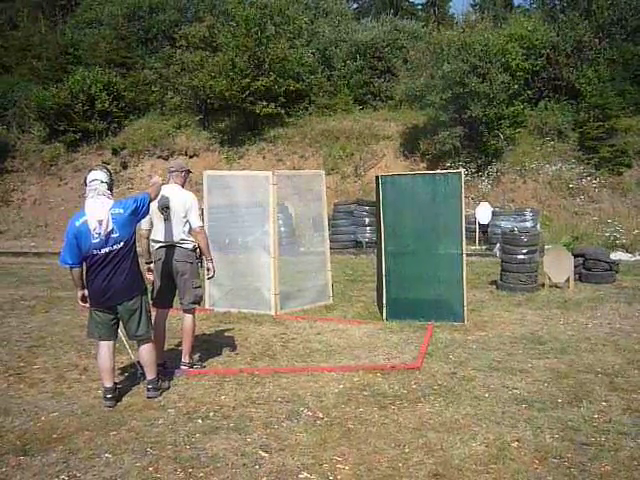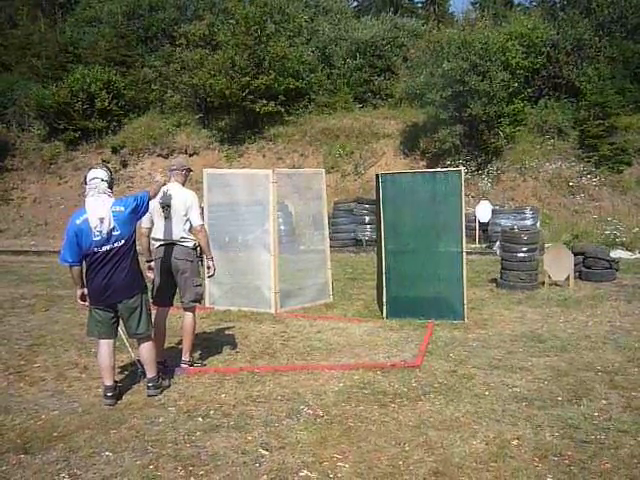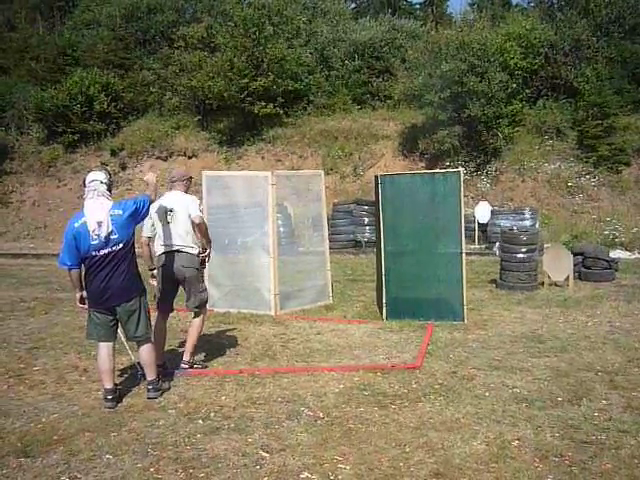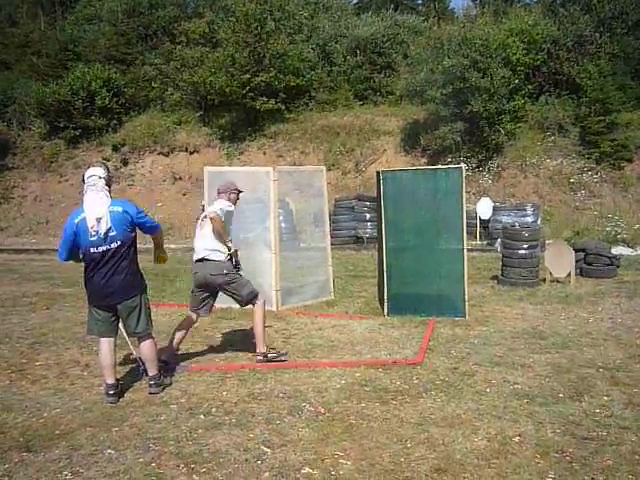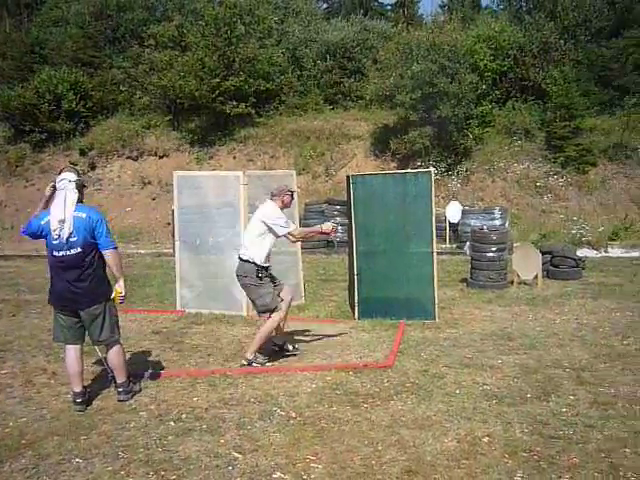
dt=0.4s
person 1, frame 1
left shoulder: (77, 222)
right shoulder: (126, 209)
left elbow: (74, 264)
right elbow: (150, 195)
left wrist: (80, 289)
right wrist: (157, 183)
left hip: (99, 293)
right hip: (130, 290)
left knee: (105, 342)
right knee: (143, 337)
left ankle: (109, 392)
right ankle: (153, 383)
person 1, frame 2
left shoulder: (77, 220)
right shoulder: (126, 207)
left elbow: (74, 262)
right elbow: (150, 194)
left wrist: (80, 287)
right wrist: (159, 183)
left hip: (99, 292)
right hip: (131, 288)
left knee: (105, 340)
right knee: (143, 335)
left ankle: (109, 390)
right ankle: (153, 382)
person 1, frame 3
left shoulder: (75, 223)
right shoulder: (124, 211)
left elbow: (72, 265)
right elbow: (149, 199)
left wrist: (79, 291)
right wrist: (152, 183)
left hip: (98, 295)
right hip: (129, 291)
left knee: (104, 343)
right knee: (143, 338)
left ankle: (109, 393)
right ankle: (153, 384)
person 1, frame 4
left shoulder: (75, 219)
right shoulder: (125, 209)
left elbow: (66, 255)
right elbow: (154, 229)
right wrist: (159, 249)
left hip: (98, 291)
right hip: (129, 287)
left knee: (105, 338)
right knee: (144, 334)
left ankle: (111, 388)
right ankle: (155, 379)
person 1, frame 5
left shoulder: (45, 219)
right shoulder: (91, 215)
left elbow: (27, 229)
right elbow: (109, 250)
left wrist: (44, 202)
right wrist: (120, 279)
left hip: (62, 297)
right hip: (94, 294)
left knee: (71, 345)
right knee: (111, 341)
left ankle: (78, 395)
right ankle: (124, 387)
person 2, frame 1
left shoulder: (152, 198)
right shoulder: (187, 197)
left elbow: (144, 234)
right elbow: (198, 231)
left wrist: (147, 261)
right wrist: (209, 259)
left hip: (160, 255)
right hip: (184, 254)
left knee: (161, 310)
right knee: (188, 309)
left ankle: (159, 360)
right ankle: (186, 360)
person 2, frame 2
left shoulder: (153, 196)
right shoulder: (188, 195)
left elbow: (144, 232)
right elbow: (198, 230)
left wrist: (148, 260)
right wrist: (209, 258)
left hip: (161, 254)
right hip: (184, 253)
left knee: (161, 309)
right knee: (189, 308)
left ankle: (159, 358)
right ankle: (186, 358)
person 2, frame 3
left shoulder: (155, 206)
right shoulder: (190, 200)
left elbow: (145, 241)
right elbow: (198, 220)
left wrist: (152, 268)
right wrist: (207, 243)
left hip: (165, 261)
right hip: (188, 260)
left knee: (162, 313)
right knee: (199, 311)
left ankle: (159, 361)
right ankle: (187, 359)
person 2, frame 4
left shoulder: (204, 213)
right shoulder: (226, 207)
right elbow: (214, 216)
right wrist: (228, 243)
left hip: (200, 268)
right hip: (220, 267)
left knee: (193, 314)
right knee: (258, 302)
left ankle: (168, 352)
right ankle: (262, 351)
person 2, frame 5
left shoulder: (272, 211)
right shoulder: (270, 212)
left elbow: (292, 234)
right elbow: (295, 234)
left wrist: (319, 230)
right wrist: (320, 228)
left hip: (257, 269)
right hip: (251, 271)
left knee: (286, 295)
right knee: (277, 314)
left ankle: (279, 340)
right ankle: (250, 357)
